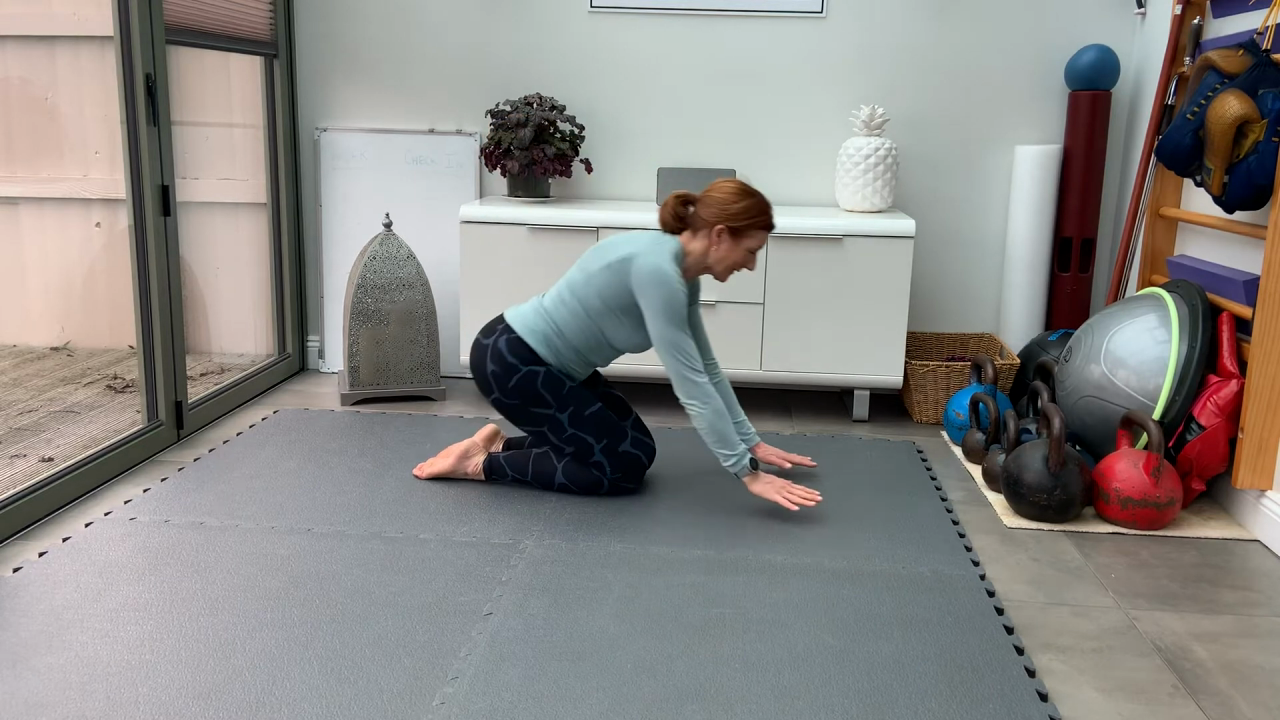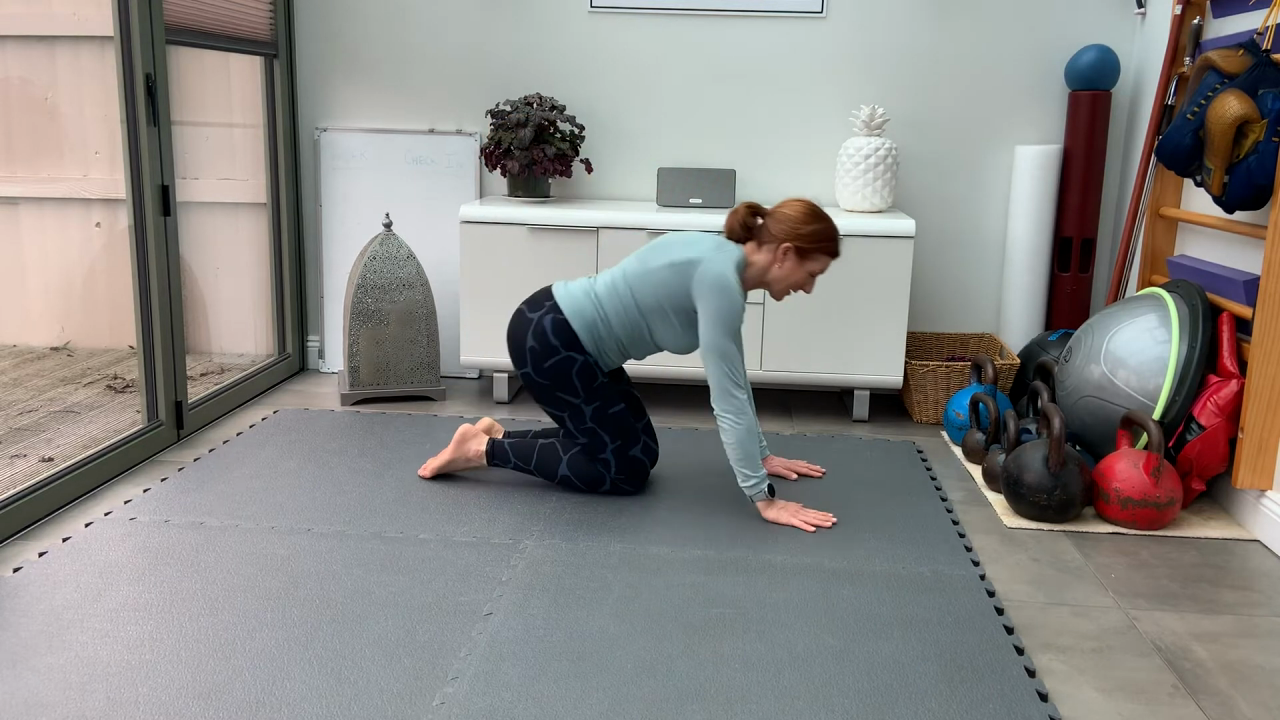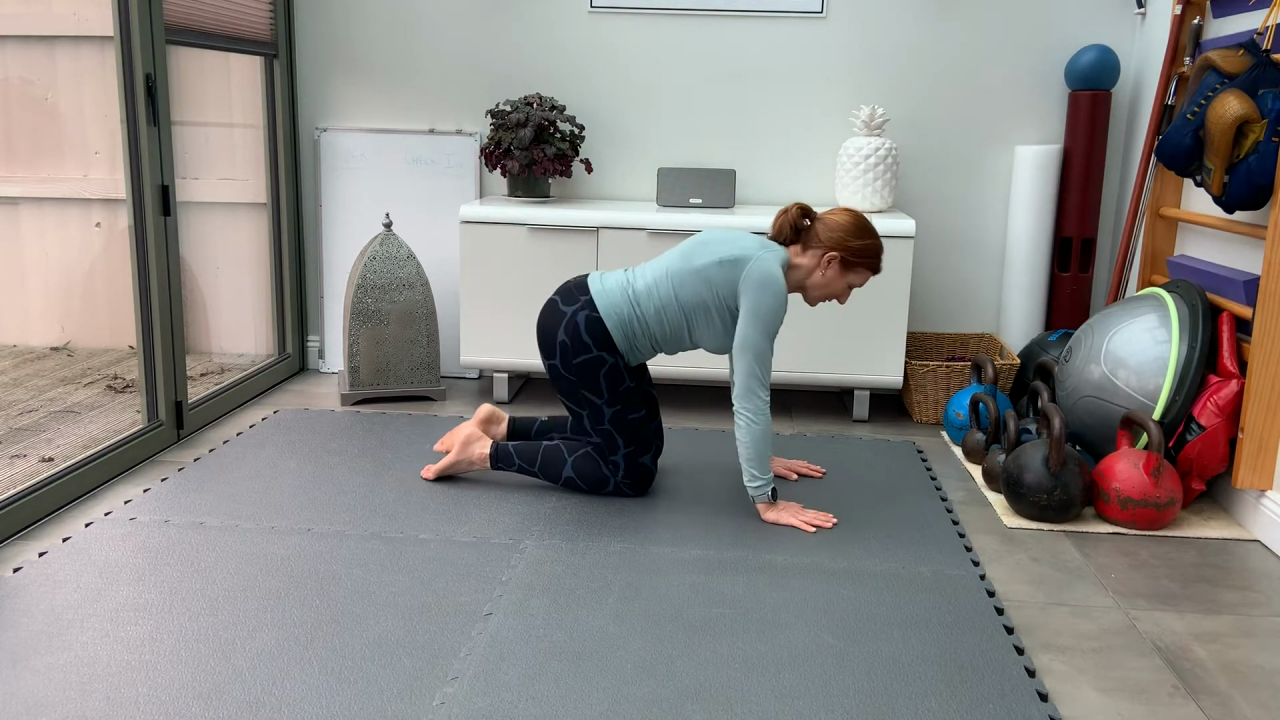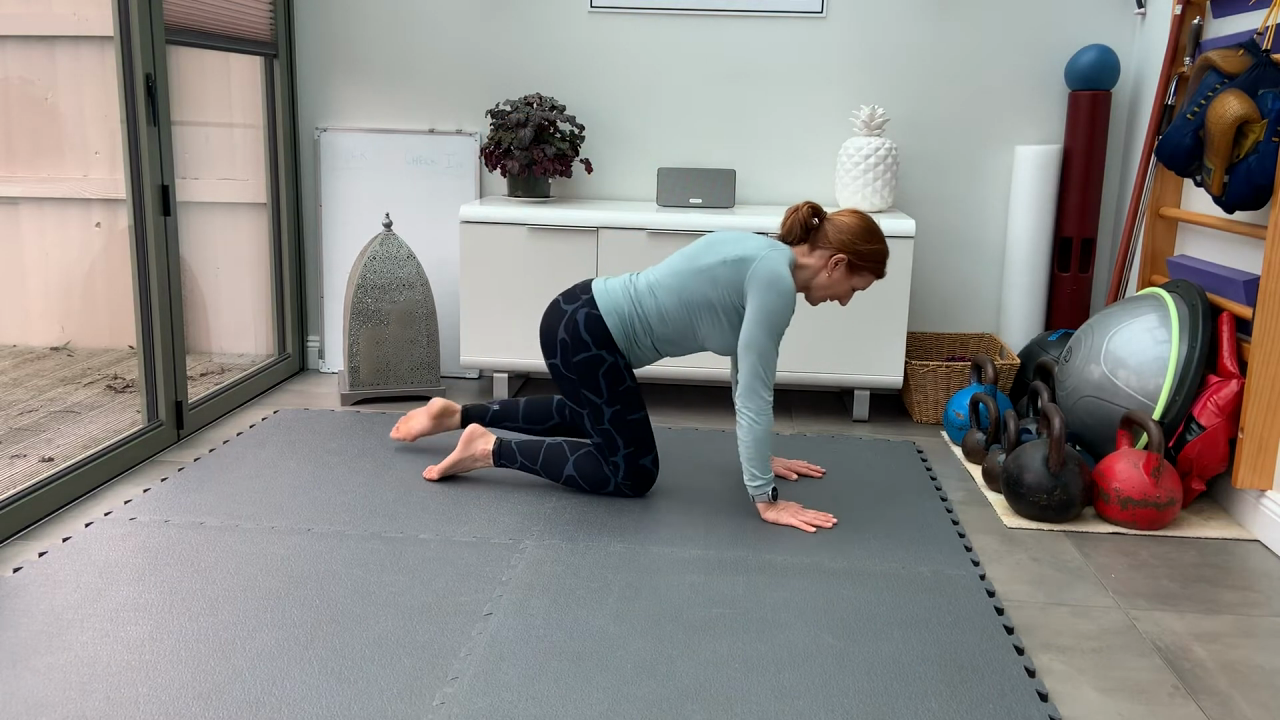
dt=0.3s
person 1, frame 1
left shoulder: (681, 271)
right shoulder: (657, 269)
left elbow: (706, 369)
right elbow: (691, 385)
left wrist: (751, 443)
right wrist: (747, 472)
left hip: (546, 362)
right hip: (512, 360)
left knee: (637, 449)
right knee: (623, 468)
left ankle: (503, 444)
right ankle: (483, 464)
person 1, frame 2
left shoulder: (726, 265)
right shoulder: (719, 277)
left elbow: (733, 379)
right elbow: (727, 397)
left wrist: (760, 455)
right wrist: (764, 497)
left hip: (567, 332)
right hip: (548, 338)
left knee: (640, 452)
right knee: (624, 470)
left ankle: (499, 435)
right ankle: (483, 450)
person 1, frame 3
left shoulder: (759, 260)
right shoulder: (767, 278)
left elbow: (745, 376)
right elbow: (750, 397)
left wrist: (762, 457)
right wrist: (766, 500)
left hip: (588, 318)
right hip: (580, 333)
left knee: (641, 445)
right knee: (631, 473)
left ankle: (502, 426)
right ankle: (487, 452)
person 1, frame 4
left shoulder: (764, 261)
right shoulder: (775, 280)
left elbow: (747, 376)
right elbow: (753, 397)
left wrist: (762, 457)
right wrist: (765, 499)
left hip: (586, 320)
right hip: (584, 335)
left knee: (587, 415)
right knee: (633, 472)
left ankle: (459, 415)
right ankle: (489, 448)
